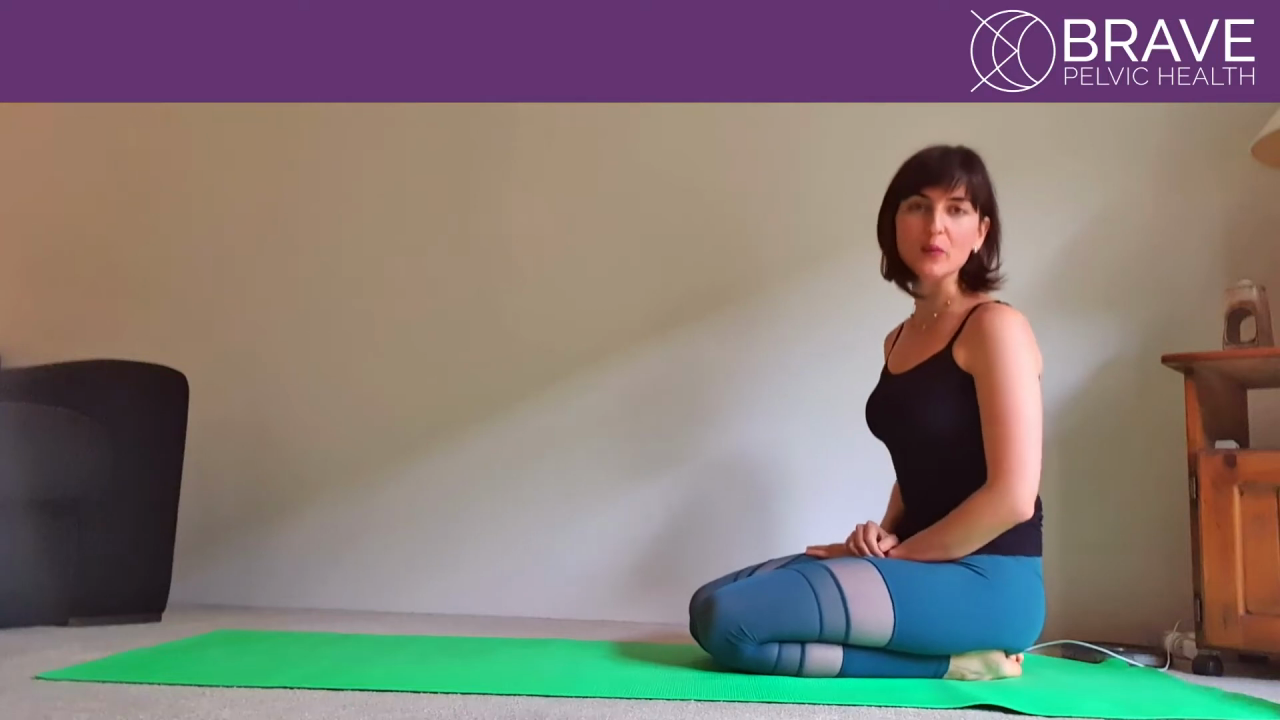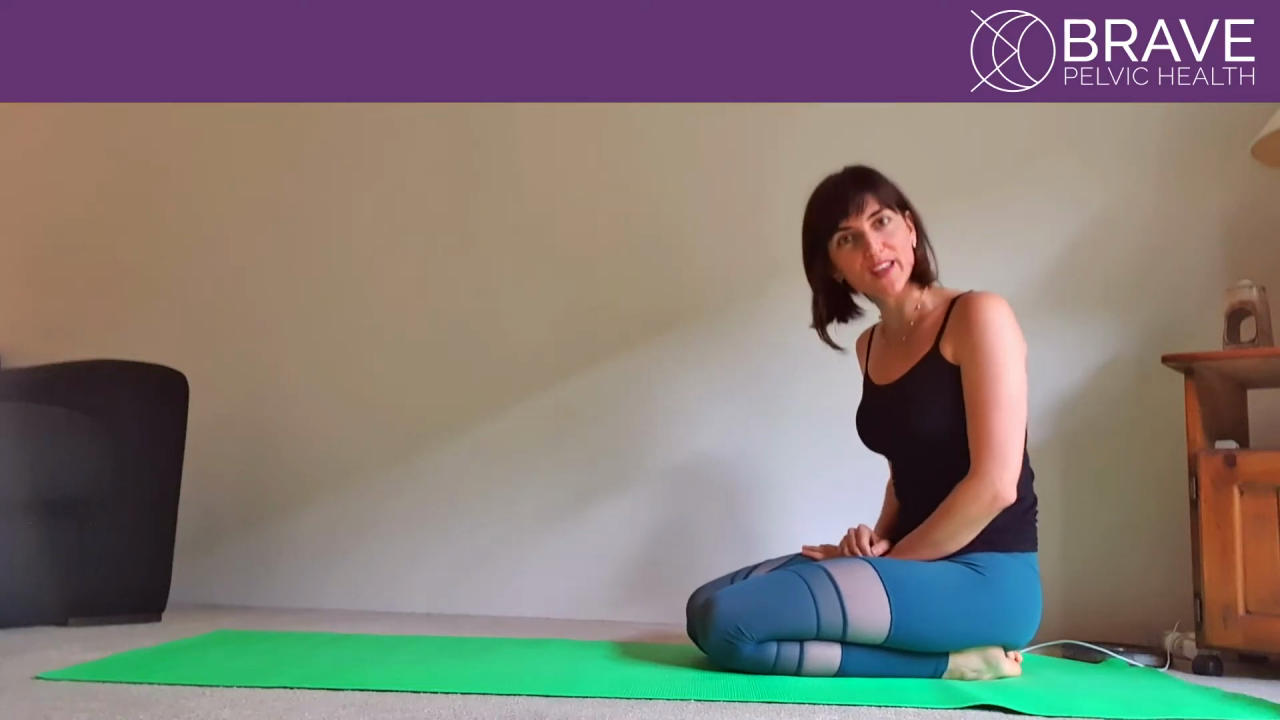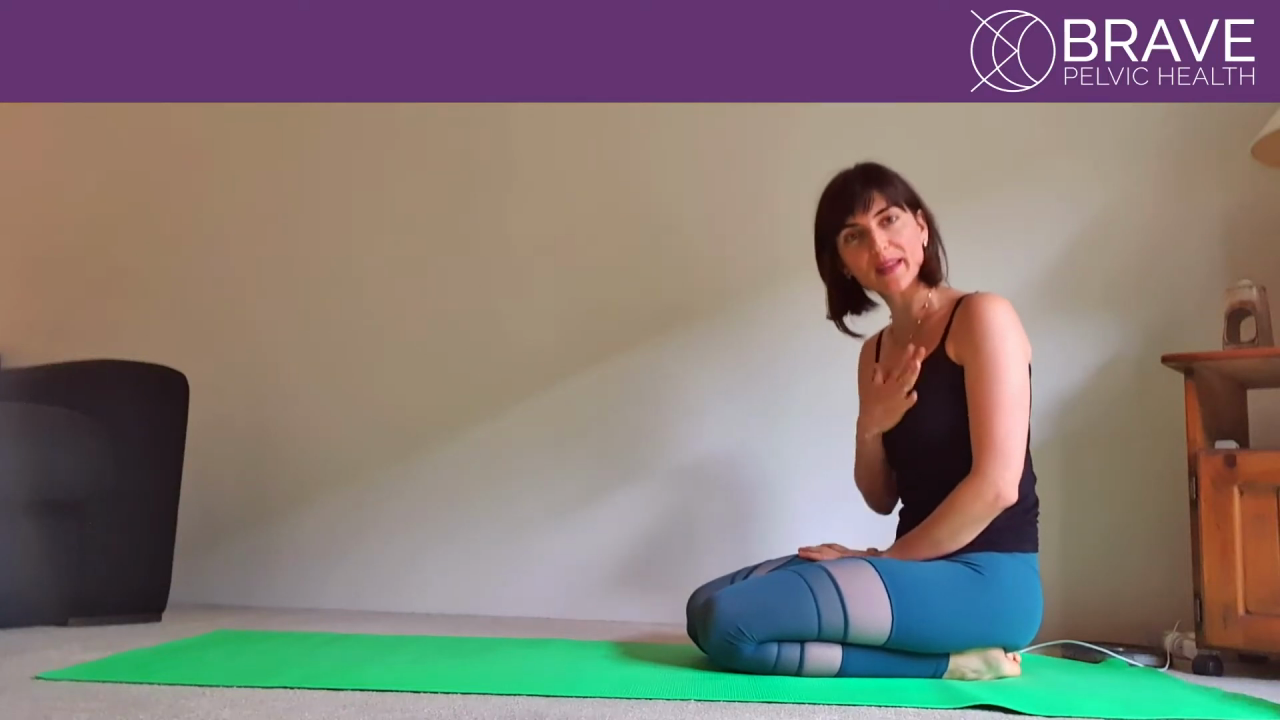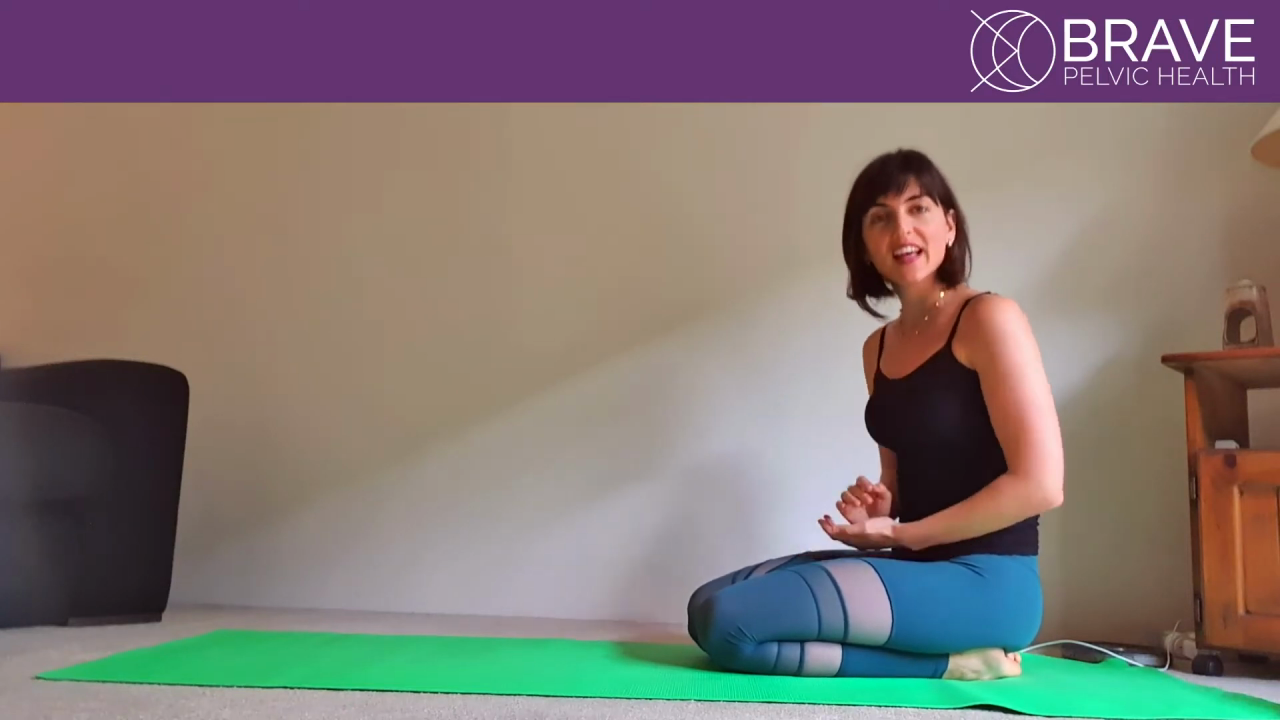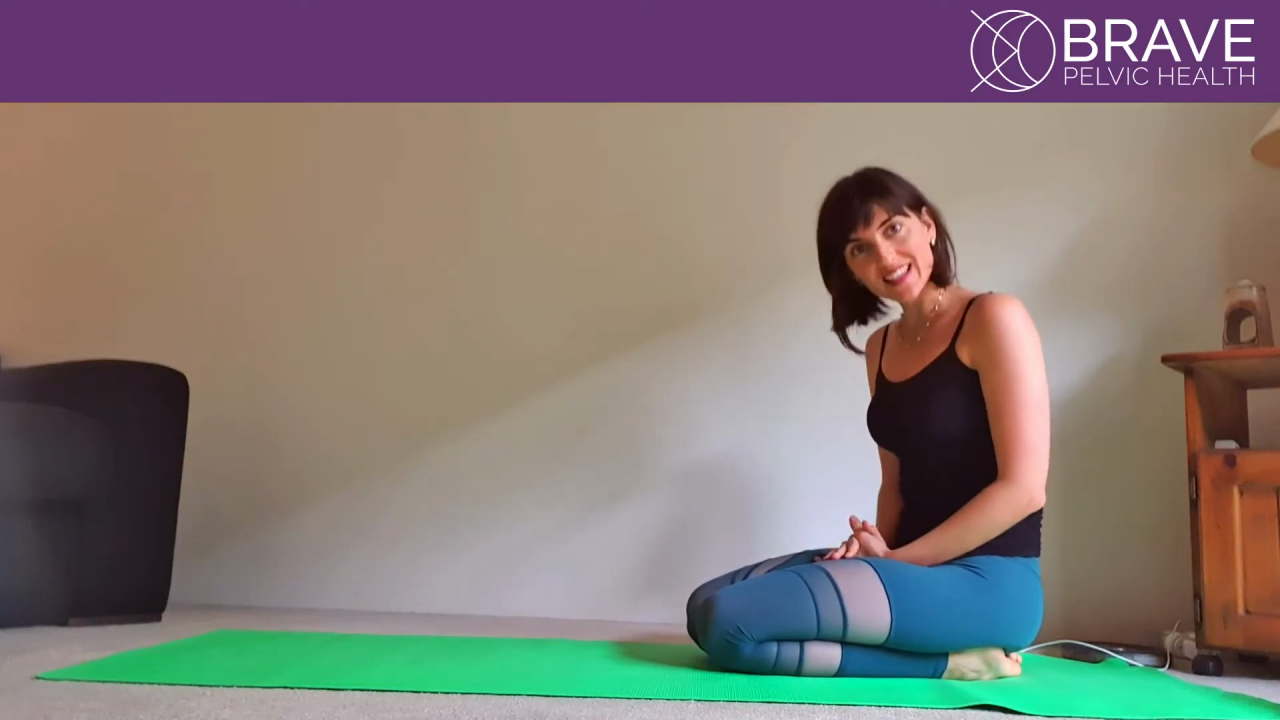
dt=1s
person 1, frame 1
left shoulder: (995, 327)
right shoulder: (898, 340)
left elbow: (1013, 498)
left wrist: (897, 555)
right wrist: (884, 537)
left hip: (986, 582)
right hip: (926, 567)
left knee: (730, 621)
right knee: (711, 608)
left ankle: (959, 658)
person 1, frame 2
left shoulder: (979, 316)
right shoulder: (870, 346)
left elbow: (994, 485)
left wrist: (892, 560)
right wrist: (879, 541)
left hip: (984, 580)
right hip: (919, 565)
left knee: (729, 623)
right knee: (708, 610)
left ankle: (952, 659)
person 1, frame 3
left shoulder: (983, 316)
right shoulder: (875, 352)
left elbow: (997, 485)
left wrist: (884, 560)
right wrist: (869, 429)
left hip: (985, 583)
right hip: (921, 570)
left knee: (730, 623)
right knee: (708, 609)
left ankle: (955, 657)
person 1, frame 4
left shoulder: (989, 318)
right shoulder: (879, 345)
left elbow: (1040, 484)
left wrist: (906, 536)
right wrist: (876, 509)
left hip: (985, 583)
right hip: (915, 569)
left knee: (730, 624)
right knee: (709, 608)
left ankle: (951, 656)
person 1, frame 5
left shoulder: (994, 319)
right shoulder: (880, 348)
left elbow: (1023, 488)
left wrist: (896, 559)
right wrist: (878, 547)
left hip: (985, 583)
right hip: (917, 566)
left knee: (731, 623)
right knee: (709, 606)
left ankle: (949, 657)
